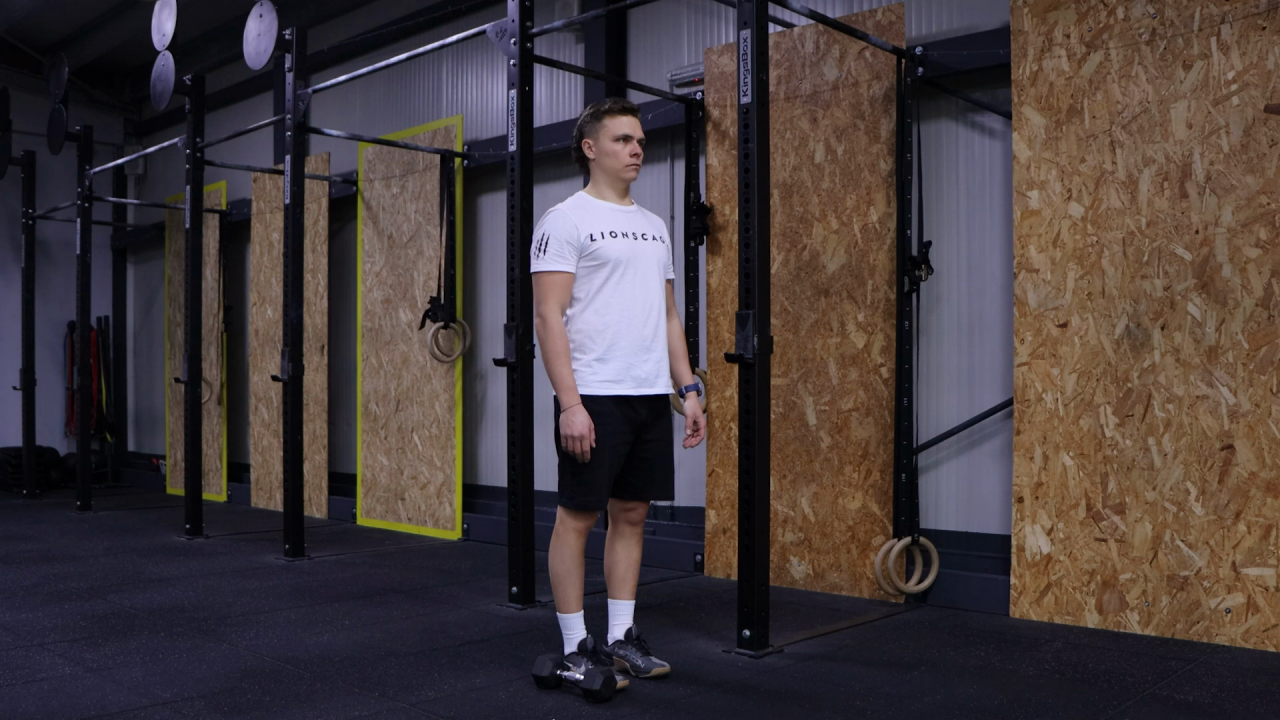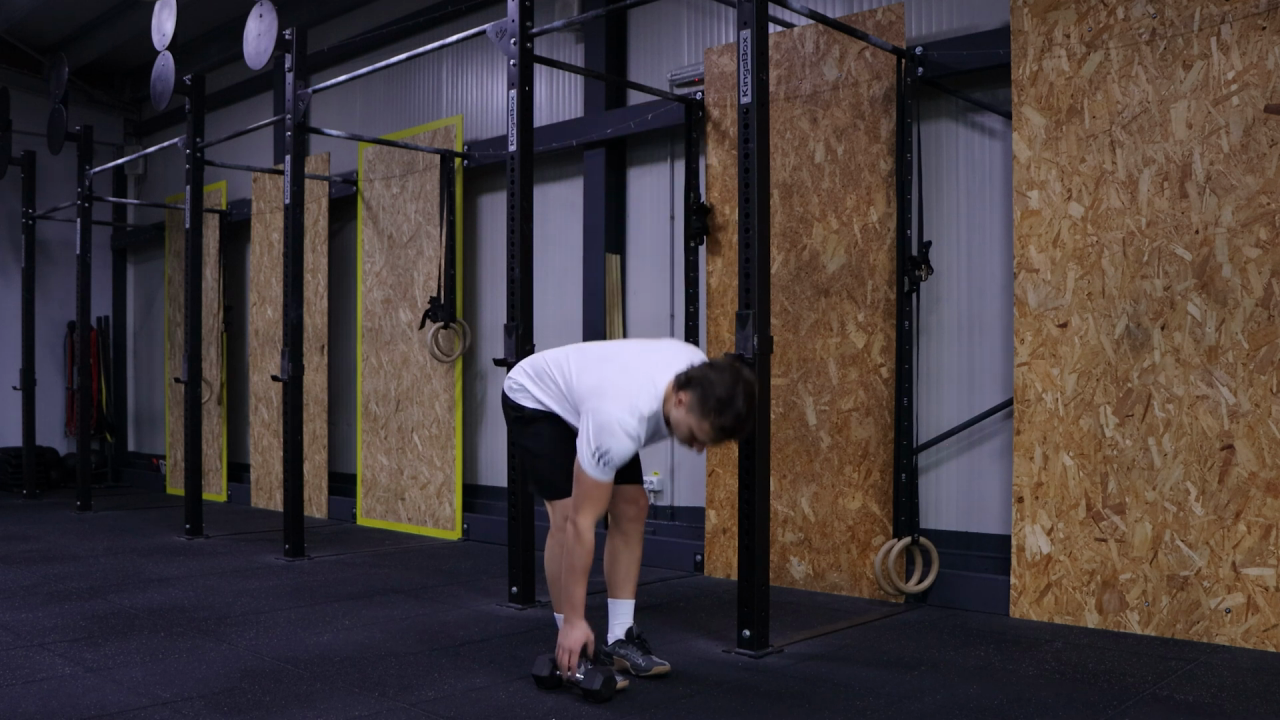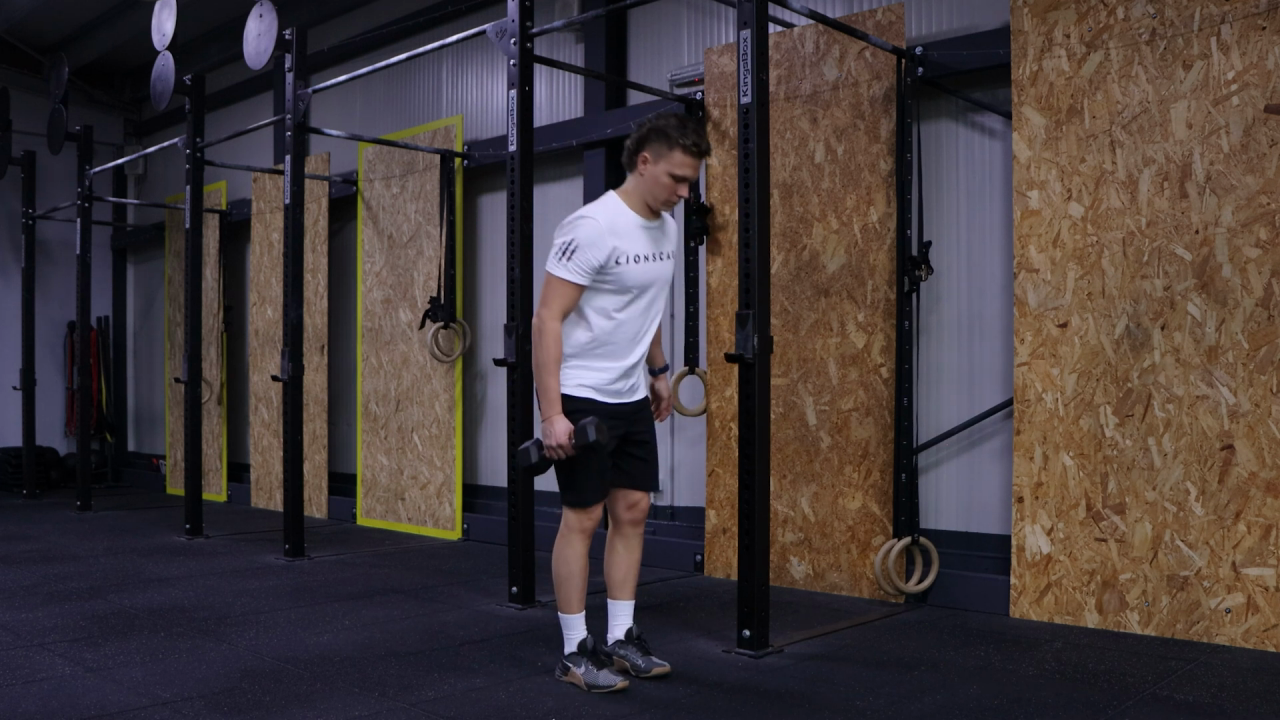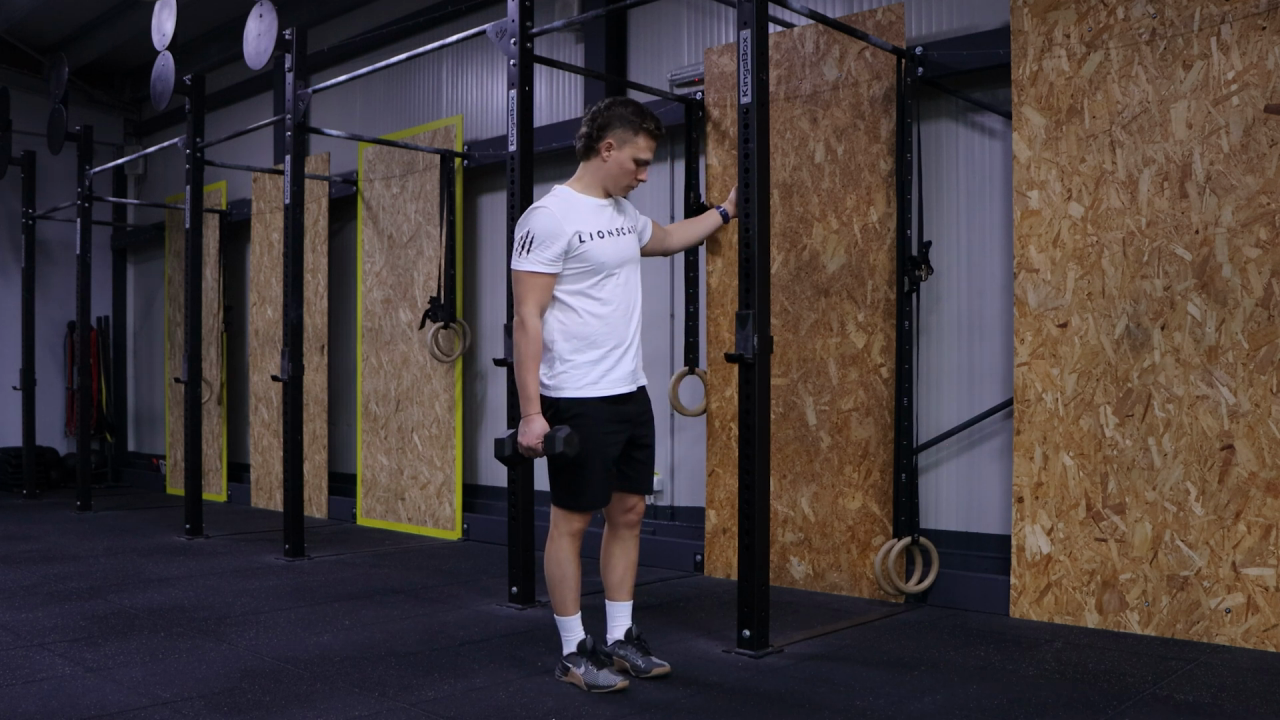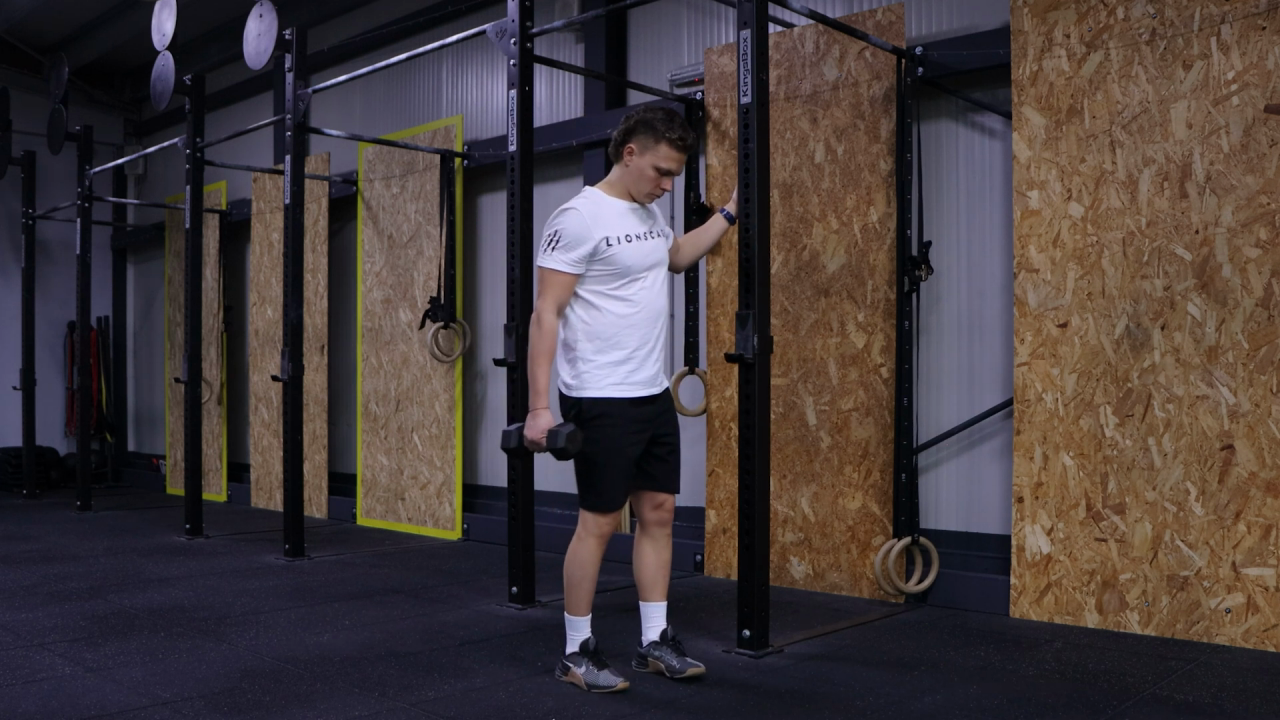
dt=1s
person 1, frame 1
left shoulder: (654, 227)
right shoulder: (566, 221)
left elbow: (667, 316)
right elbow: (549, 318)
left wrist: (688, 389)
right wrist: (571, 403)
left hip: (650, 397)
right hip: (594, 398)
left knee: (631, 516)
right knee: (578, 517)
left ankle: (620, 639)
right ankle: (575, 647)
person 1, frame 2
left shoulder: (702, 376)
right shoulder: (620, 422)
right elbow: (580, 524)
right wrist: (573, 623)
left hip: (580, 388)
right hip: (534, 400)
left knee: (632, 509)
right knee: (567, 511)
left ankle: (620, 637)
right ankle: (576, 647)
person 1, frame 3
left shoulder: (666, 229)
right shoulder: (593, 227)
right elbow: (548, 320)
left wrist: (660, 371)
right wrist: (551, 414)
left hip: (632, 396)
right hip: (581, 397)
left knee: (633, 513)
right knee: (583, 517)
left ankle: (621, 639)
right ankle: (575, 652)
person 1, frame 4
left shoulder: (621, 213)
right shoulder: (551, 216)
left elbow: (666, 238)
right elbow: (528, 319)
left wrist: (727, 210)
right wrist: (531, 412)
left hip: (630, 393)
right hip: (579, 400)
left knee: (628, 514)
right knee: (571, 522)
left ankle: (619, 638)
right ankle: (574, 651)
person 1, frame 5
left shoulder: (648, 215)
right shoulder: (580, 217)
left elbow: (677, 256)
right elbow: (546, 315)
left wrist: (730, 212)
right wrist: (539, 406)
left hip: (654, 393)
right hip: (601, 399)
left knee: (658, 512)
right knee: (599, 522)
left ankle: (654, 641)
right ankle: (577, 651)
